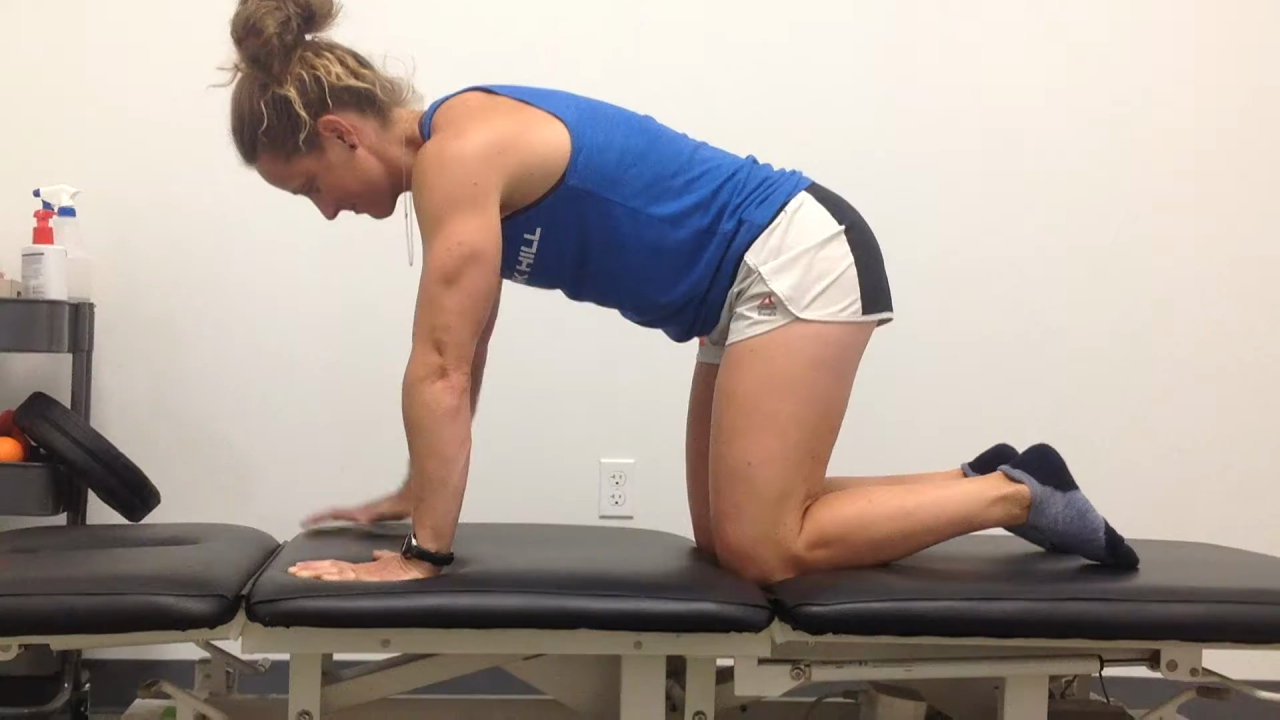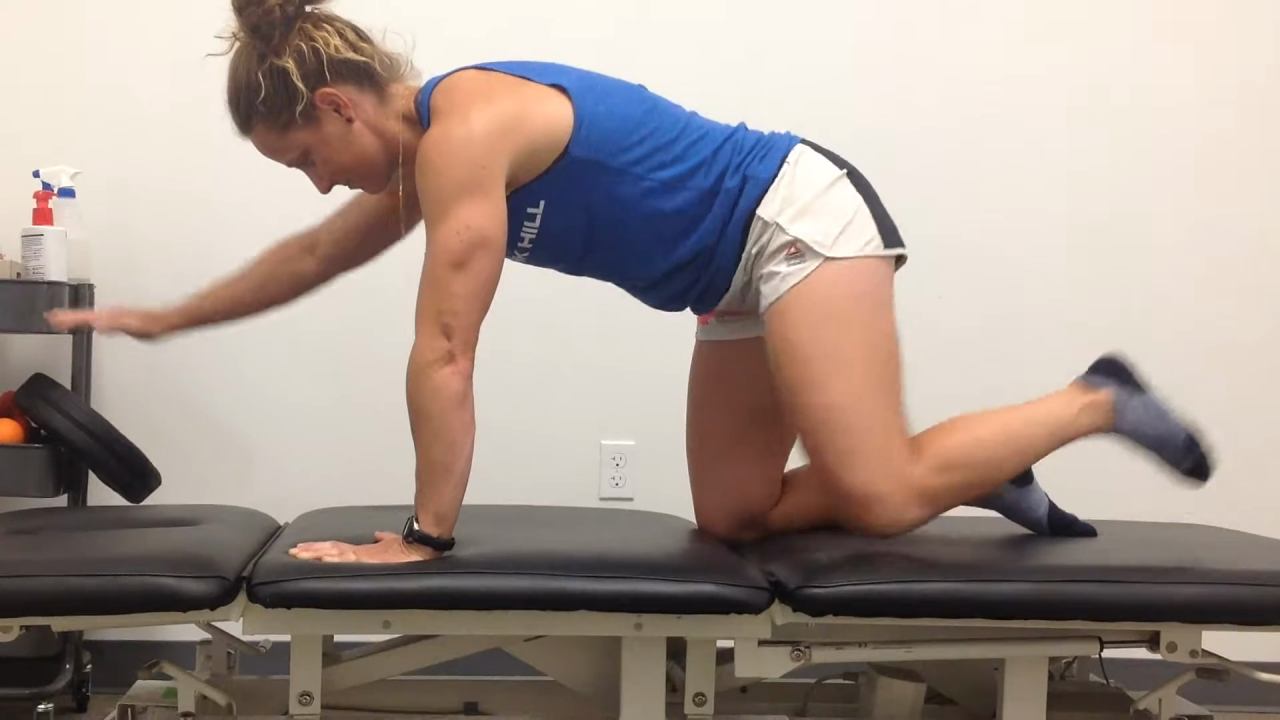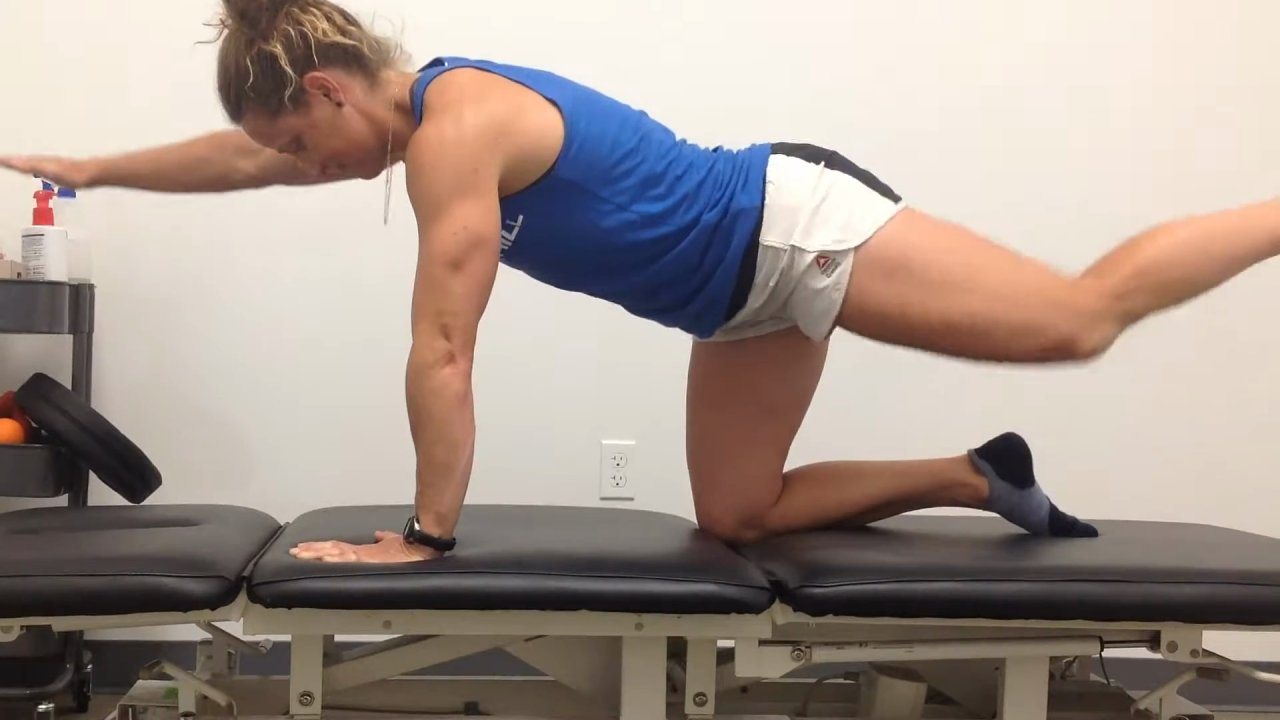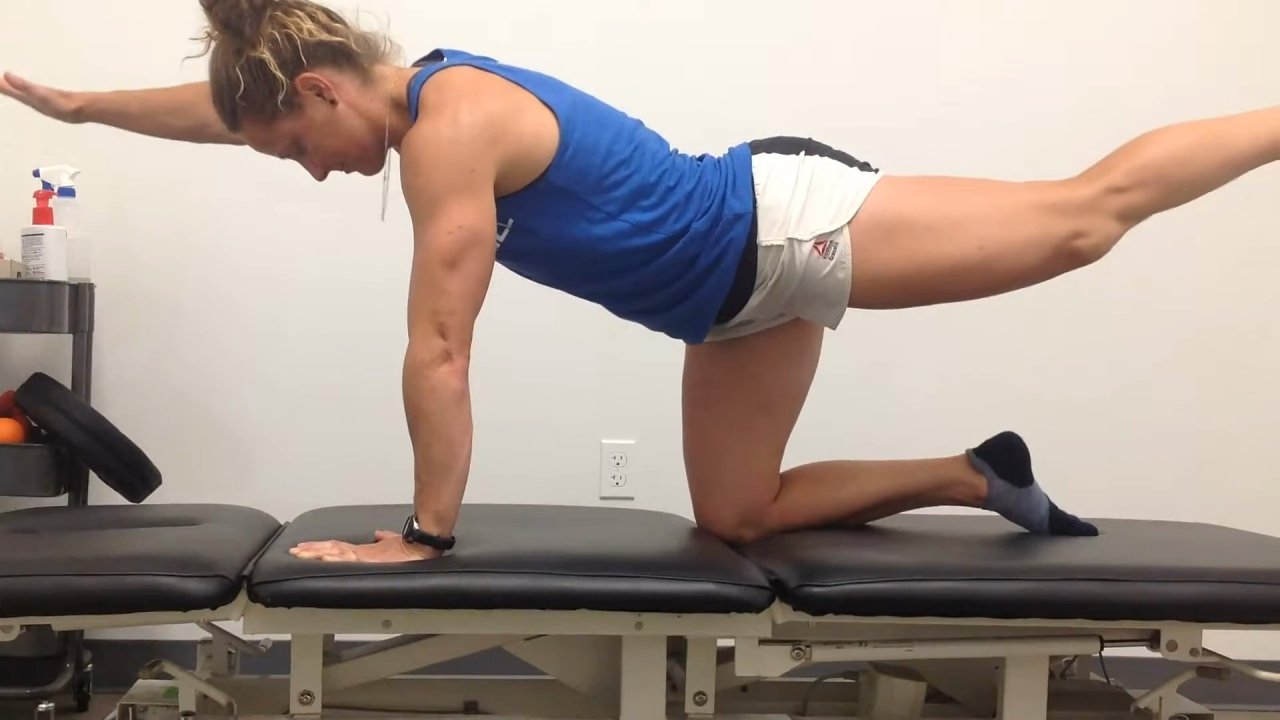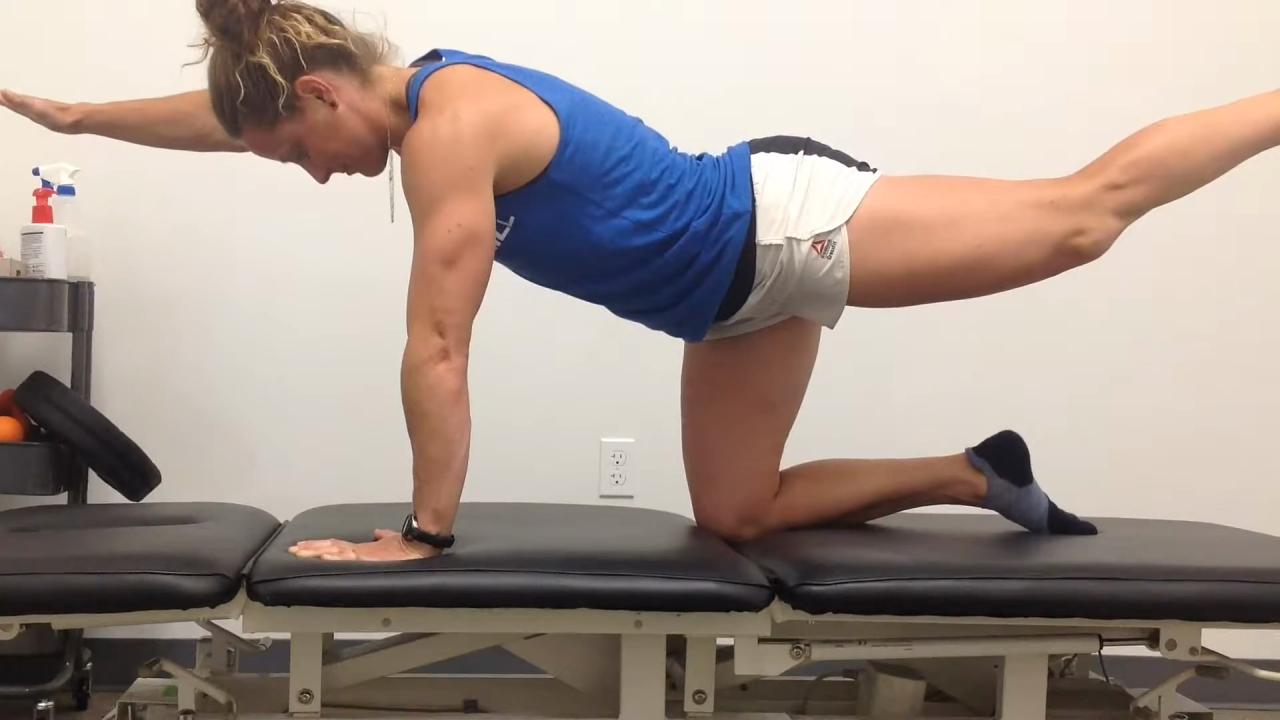
dt=0.5s
person 1, frame 1
left shoulder: (457, 153)
right shoulder: (464, 155)
left elbow: (441, 374)
right elbow: (455, 363)
left wrist: (425, 550)
right wrist: (407, 500)
left hip: (796, 259)
right hip: (754, 278)
left knee: (763, 548)
right knee: (727, 537)
left ankle: (1014, 493)
right ankle: (983, 479)
person 1, frame 2
left shoulder: (463, 131)
right shoulder: (432, 151)
left elbow: (444, 358)
right elbow: (314, 257)
left wrist: (425, 532)
right wrist: (165, 319)
left hip: (799, 217)
right hip: (745, 264)
left knee: (880, 495)
right knee: (736, 517)
left ankle: (1097, 405)
right ankle: (991, 479)
person 1, frame 3
left shoulder: (453, 131)
right shoulder: (423, 107)
left elbow: (442, 356)
right elbow: (244, 156)
left wrist: (425, 533)
left hip: (796, 225)
right hip: (750, 277)
left knee: (1079, 316)
right knee: (740, 515)
right ankle: (982, 478)
person 1, frame 4
left shoulder: (448, 126)
left elbow: (438, 352)
right elbow: (224, 106)
left wrist: (426, 531)
left hip: (787, 221)
right hip: (744, 284)
left knee: (1085, 211)
right knee: (740, 516)
right ankle: (981, 477)
person 1, frame 5
left shoulder: (447, 124)
left elbow: (437, 350)
right elbow: (223, 115)
left wrist: (423, 530)
left hip: (786, 218)
right hip: (740, 280)
left knee: (1083, 209)
right knee: (739, 515)
right ankle: (979, 476)
